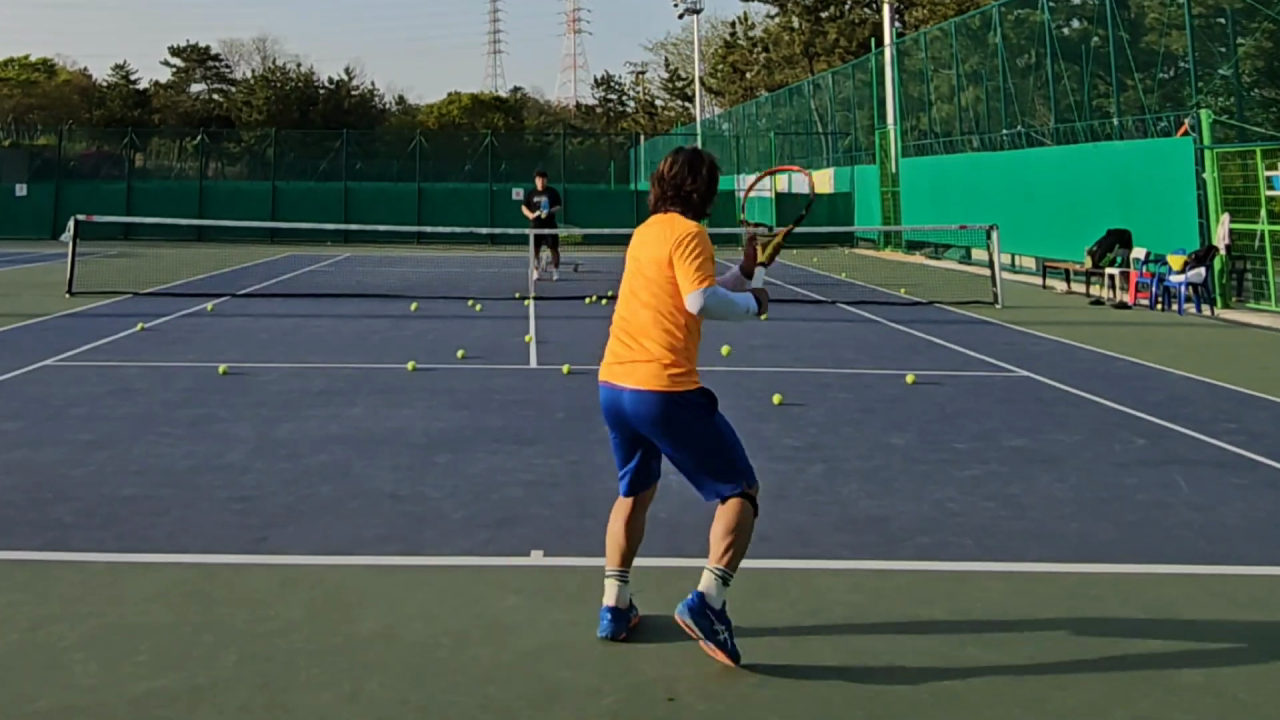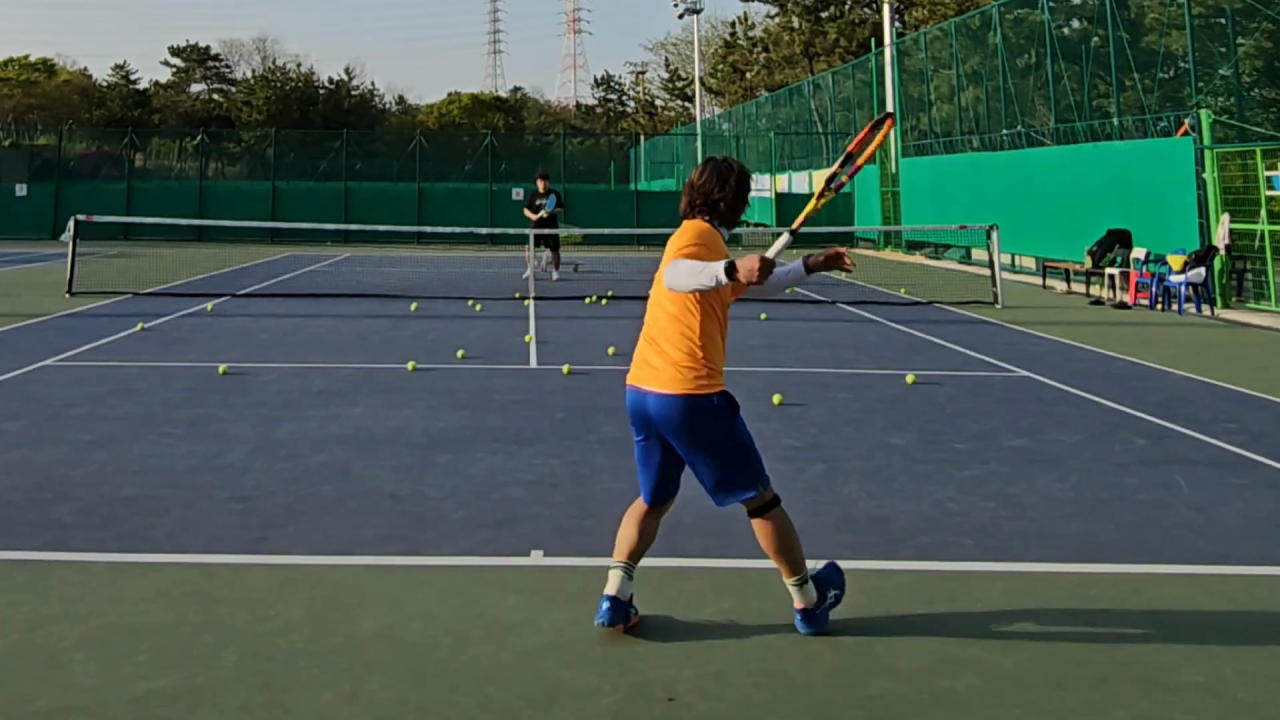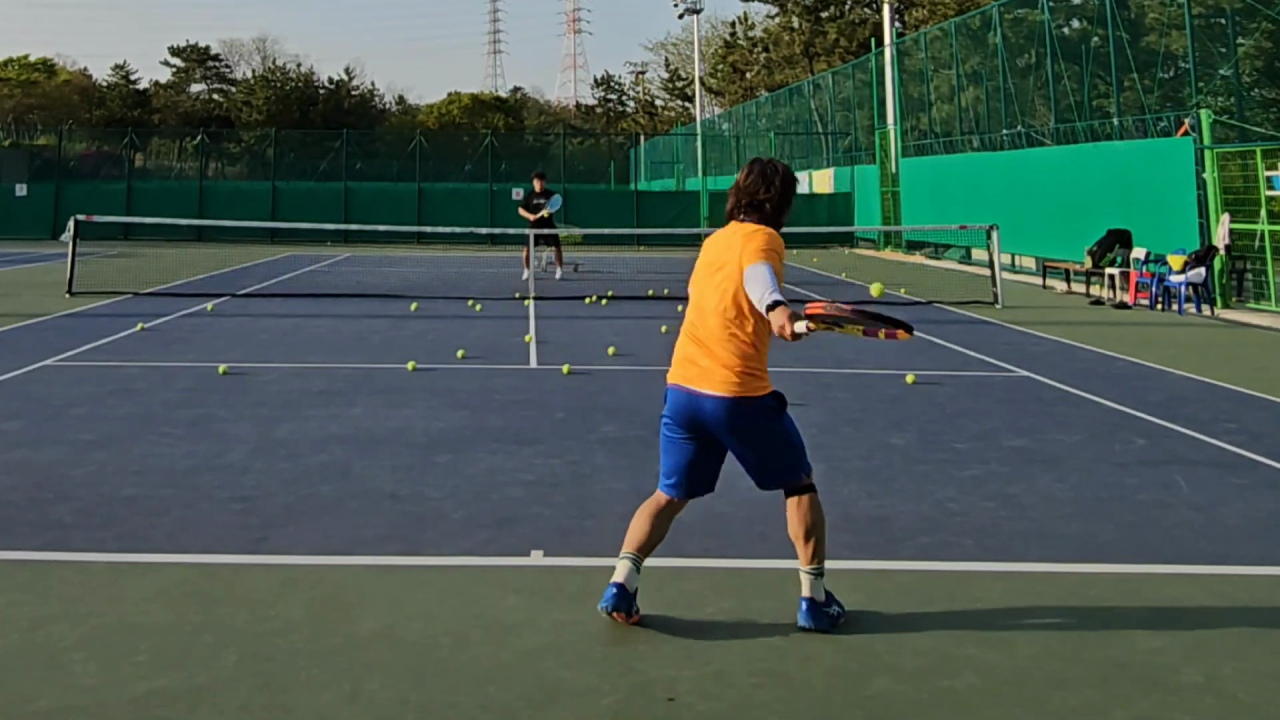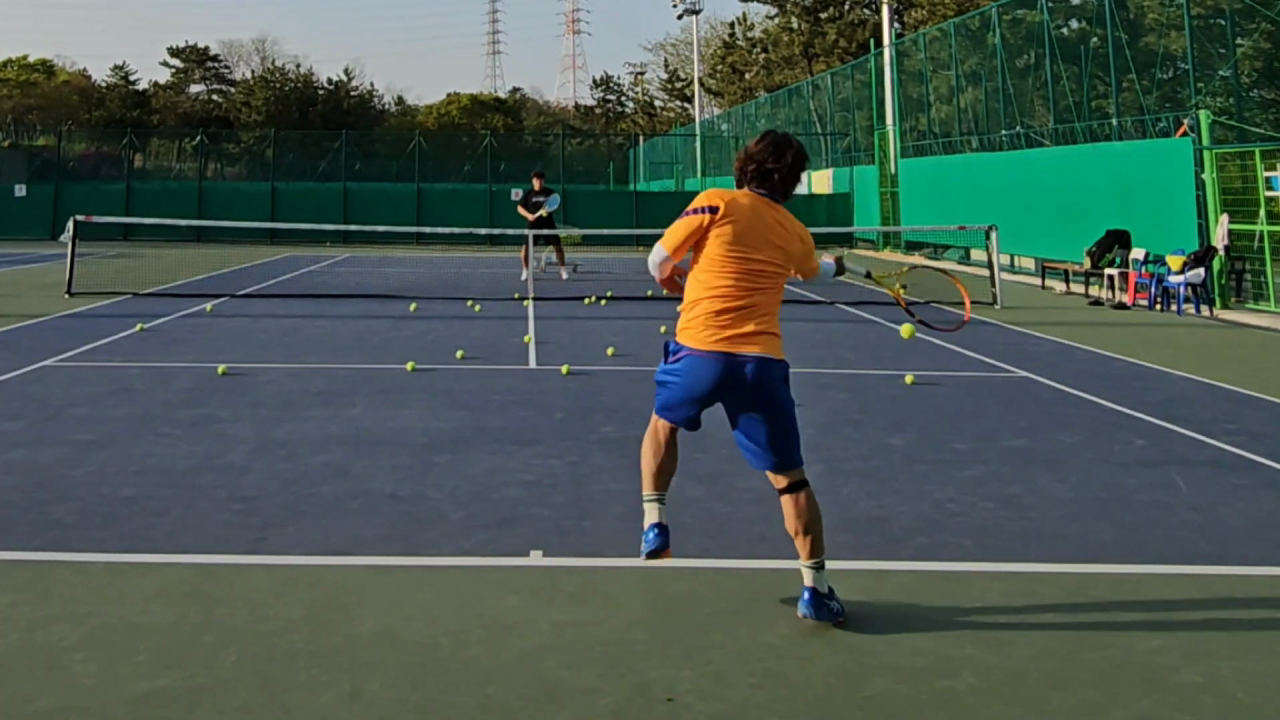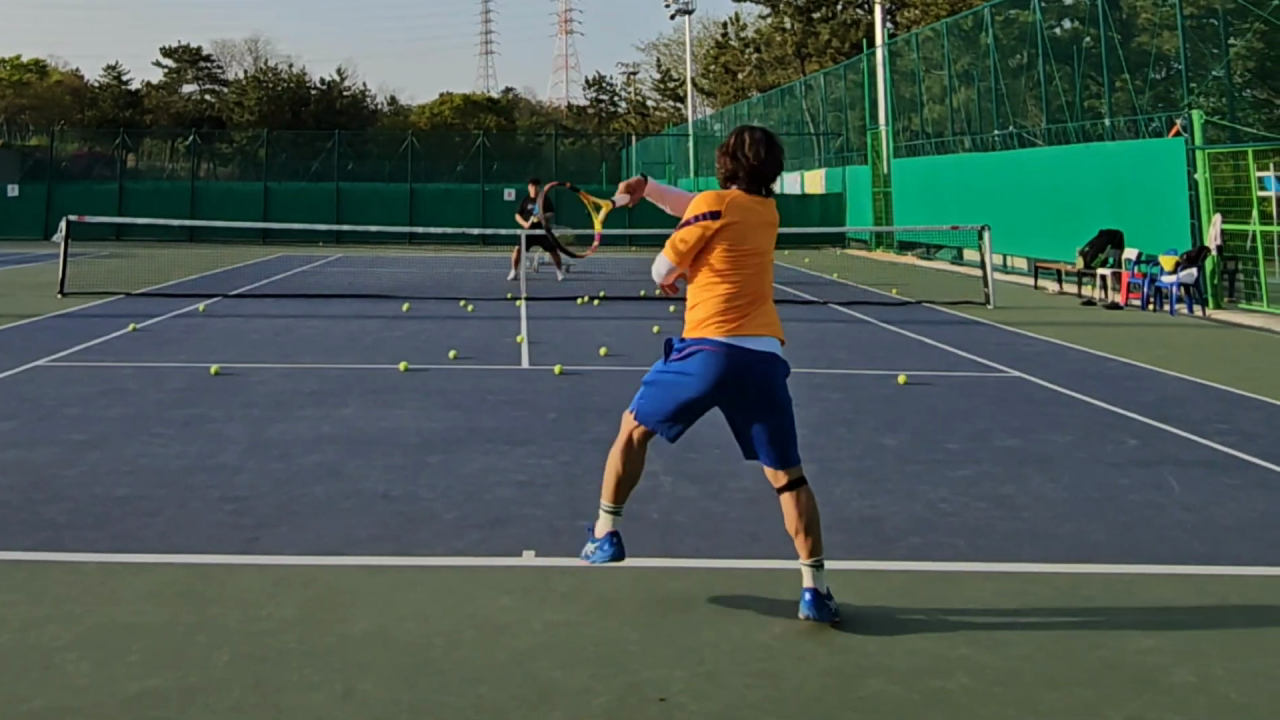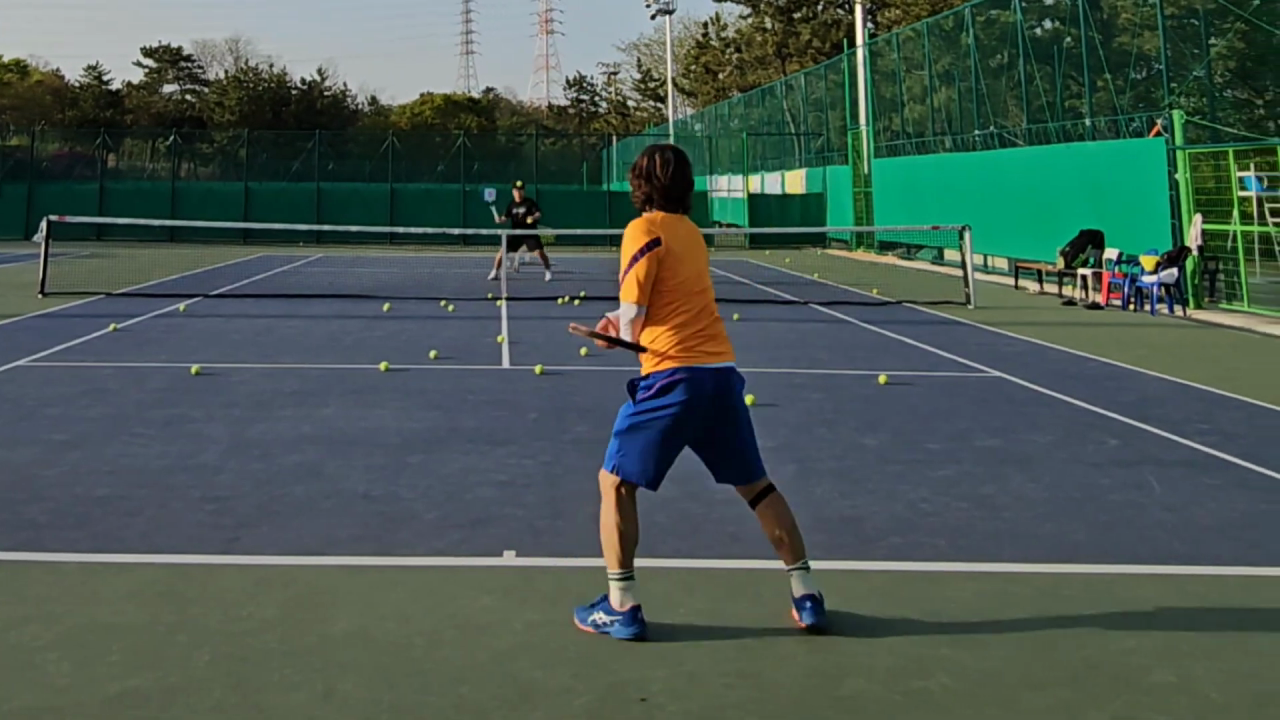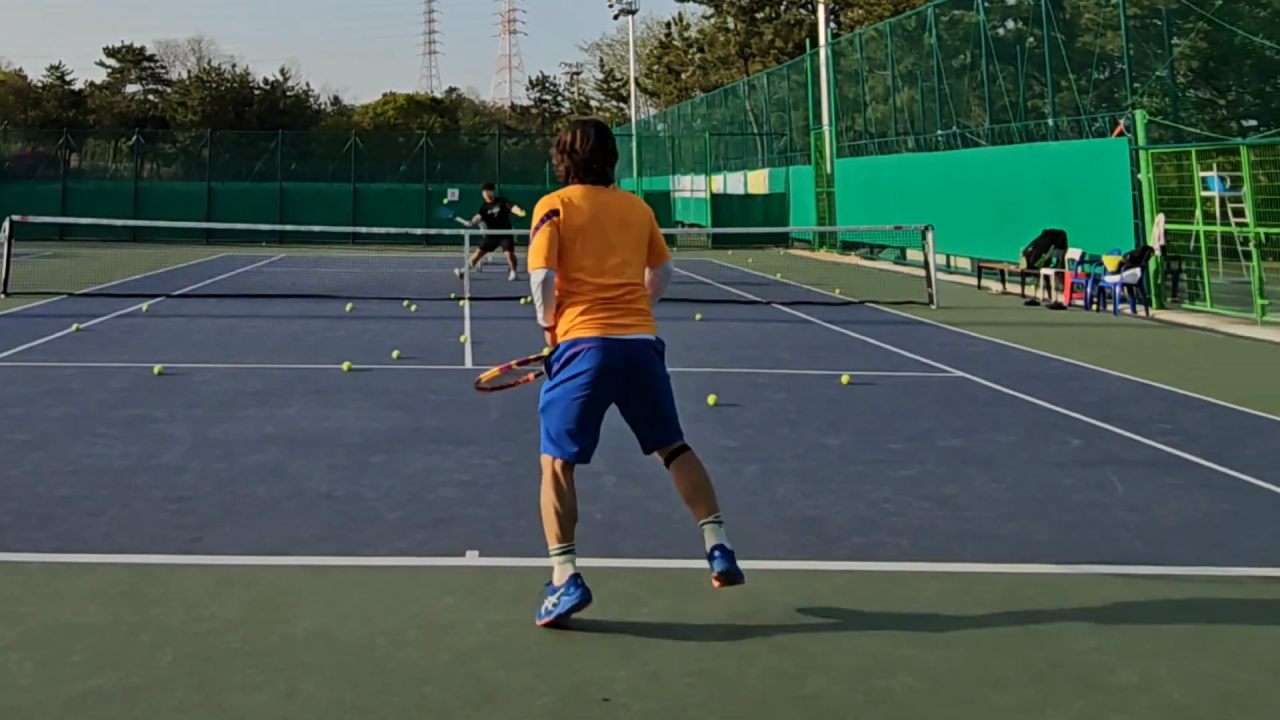
dt=0.2s
person 1, frame 1
left shoulder: (647, 232)
right shoulder: (688, 233)
right elbow: (701, 303)
left wrist: (742, 272)
right wrist: (752, 302)
left hip: (615, 385)
right hip: (665, 391)
left knee: (634, 493)
right knee: (739, 493)
left ankle: (615, 606)
right ankle: (706, 600)
person 1, frame 2
left shoulder: (698, 238)
right shoulder: (699, 235)
left elbow: (743, 288)
right elbow: (673, 276)
left wrist: (810, 266)
right wrist: (731, 268)
left hip: (642, 390)
right hip: (689, 395)
left knee: (652, 498)
right knee: (759, 500)
left ankle: (615, 596)
right ankle: (807, 600)
person 1, frame 3
left shoulder: (717, 241)
right shoulder: (763, 238)
right elbow: (757, 278)
right wrist: (776, 309)
left hip: (683, 389)
right hip: (739, 396)
left knee: (670, 496)
right knee: (799, 486)
left ankle: (621, 585)
right ankle: (814, 598)
person 1, frame 4
left shoulder: (715, 202)
right shoulder: (793, 232)
left elbow: (661, 259)
right elbow: (812, 271)
left wrist: (668, 274)
right wrist: (832, 266)
left hip: (697, 352)
right hip: (759, 363)
left knee: (662, 422)
right knee: (790, 480)
left ankle: (654, 524)
right ankle: (816, 589)
person 1, frame 5
left shoulder: (713, 203)
right shoulder: (768, 212)
left elbow: (665, 271)
left wrist: (669, 277)
right wrist: (647, 188)
left hip: (708, 349)
right hip: (763, 357)
left knee: (633, 429)
right knee: (788, 476)
left ankle: (607, 532)
right ankle: (814, 590)
person 1, frame 6
left shoulder: (642, 228)
right shoulder: (689, 230)
left elbow: (634, 315)
left wrist: (626, 329)
right wrist: (619, 319)
left hip: (673, 377)
right hip: (719, 373)
left knee: (614, 483)
right knee: (757, 487)
left ankle: (622, 606)
right ankle: (806, 596)
person 1, frame 7
left shoulder: (553, 206)
right shoulder: (637, 207)
left elbow: (542, 279)
right elbow: (662, 271)
left wrist: (547, 323)
left hip: (584, 346)
right hip: (640, 344)
left knee: (555, 465)
right knee: (674, 449)
left ankle: (565, 579)
right ankle: (718, 547)
